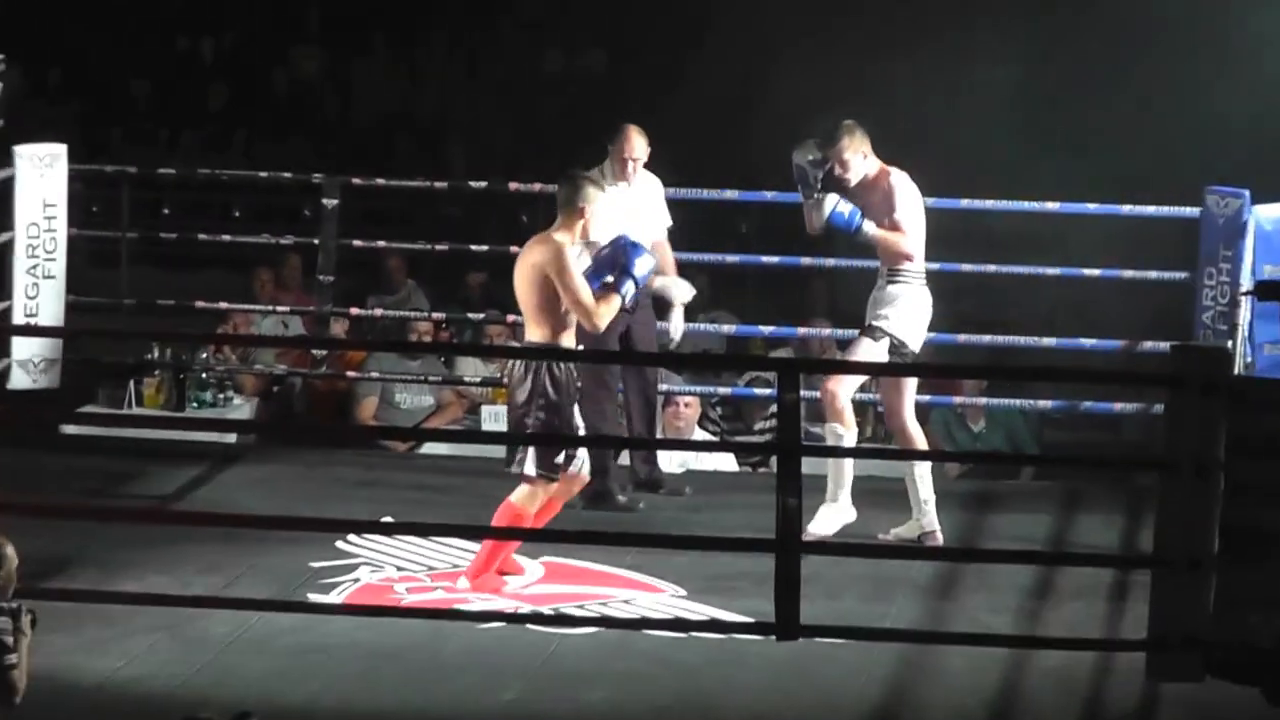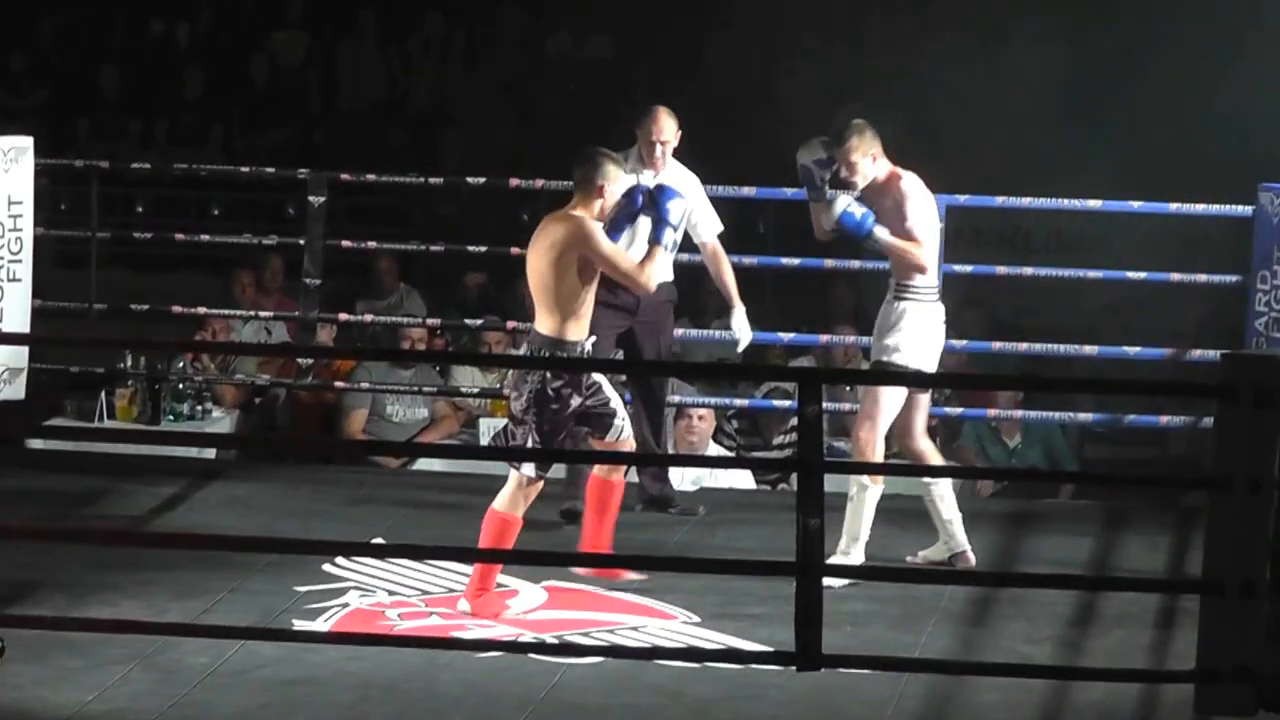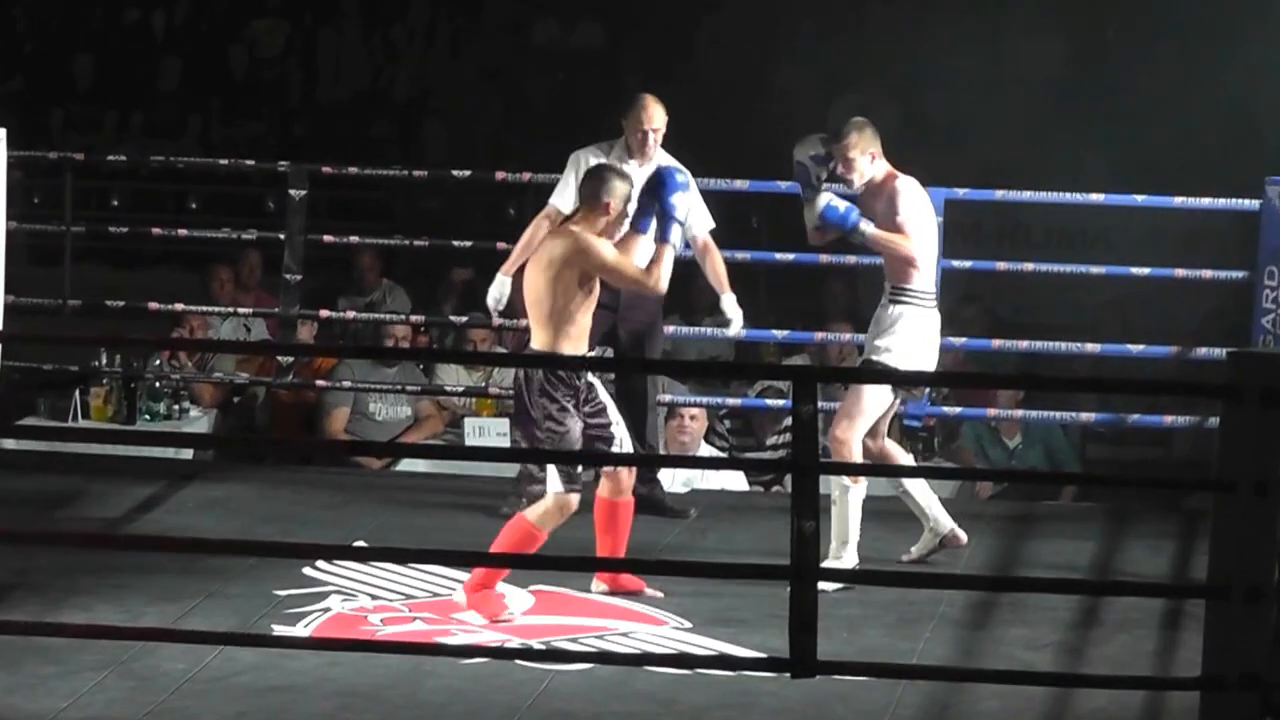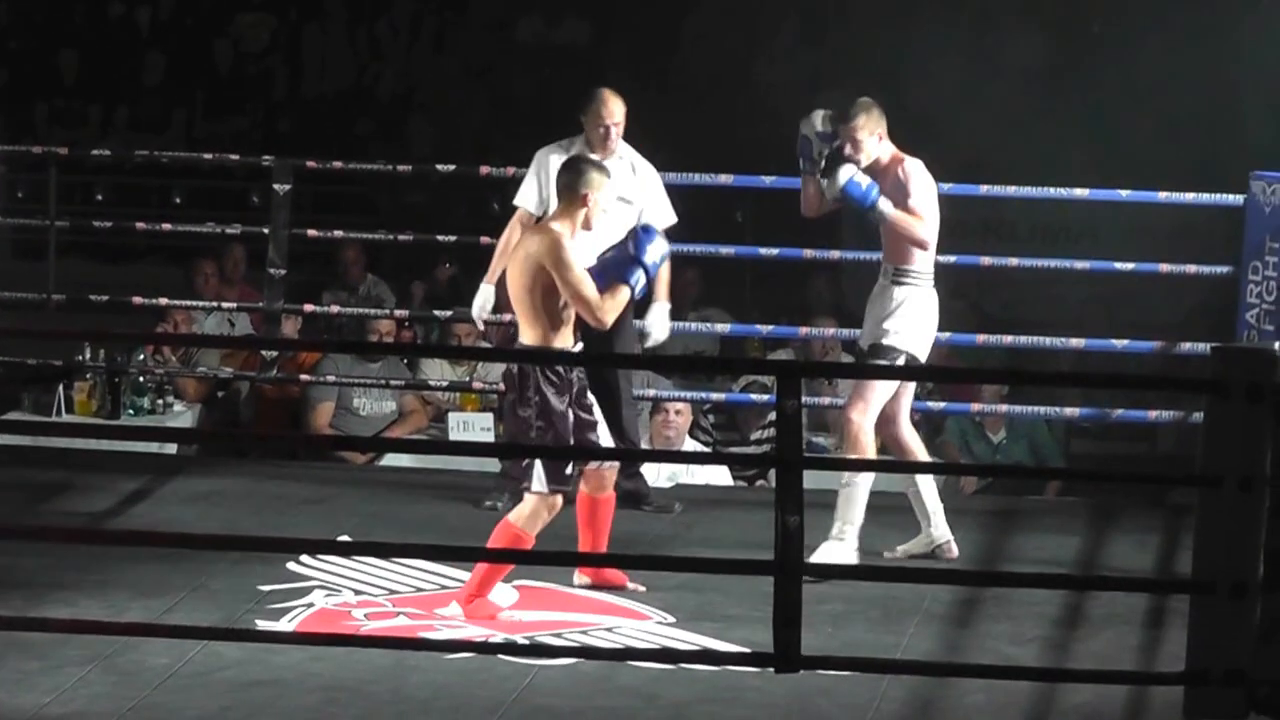
dt=0.2s
person 1, frame 1
left shoulder: (895, 184)
right shoulder: (861, 190)
left elbow: (910, 247)
right elbow: (815, 225)
left wrist: (859, 226)
right wrist: (809, 184)
left hip: (903, 298)
right hip: (890, 296)
left knee: (834, 389)
right knee: (900, 416)
left ankle: (839, 501)
right ankle: (926, 522)
person 1, frame 2
left shoulder: (906, 189)
right shoulder: (874, 194)
left elbow: (924, 260)
right elbow: (825, 231)
left wrist: (870, 230)
right wrist: (815, 186)
left hip: (914, 315)
right hip: (902, 311)
left knee: (867, 436)
right knee: (910, 437)
right ankle: (955, 543)
person 1, frame 3
left shoulder: (901, 190)
right shoulder: (872, 195)
left elbow: (913, 253)
right elbow: (819, 237)
left wrist: (855, 223)
right wrist: (810, 187)
left hip: (907, 321)
right hip: (897, 317)
left knee: (844, 434)
right knee: (870, 439)
right ankle: (939, 525)
person 1, frame 4
left shoulder: (909, 171)
right shoulder: (872, 174)
left elbow: (926, 237)
right elbow: (811, 209)
left wrist: (874, 202)
right wrist: (812, 161)
left hip: (909, 301)
right hip: (888, 297)
left knee: (856, 418)
right knee: (893, 426)
person 2, frame 1
left shoulder: (541, 247)
right shoulder: (558, 252)
right elbow: (594, 320)
left wrist: (601, 271)
right wrist: (628, 281)
left hip: (553, 366)
right hip: (545, 371)
left knee: (574, 475)
right knee: (539, 483)
left ankle: (501, 553)
right ankle: (478, 571)
person 2, frame 2
left shoulder: (560, 225)
right shoulder: (579, 230)
right elbow: (642, 282)
left wrist: (622, 218)
right wrist: (666, 229)
left hip: (571, 358)
right hip: (552, 363)
left knee: (621, 443)
right knee: (527, 479)
left ankle: (595, 553)
right ankle: (477, 592)
person 2, frame 3
left shoulder: (571, 240)
right shoulder: (579, 244)
left elbow: (616, 270)
right elbow: (653, 284)
left wrist: (644, 220)
right wrist: (672, 223)
left hip: (576, 375)
right hip: (550, 380)
left knee: (620, 467)
right knee: (562, 499)
left ankle: (611, 574)
right ankle: (480, 586)
person 2, frame 4
left shoulder: (549, 238)
right shoulder: (553, 242)
right elbow: (601, 316)
left wrist: (614, 263)
right wrist: (640, 266)
left hip: (562, 370)
right hip: (539, 376)
left knee: (603, 465)
right knee: (545, 499)
left ankle: (592, 567)
right ankle: (473, 594)
person 3, frame 1
left shoulder: (651, 186)
left elbow: (659, 244)
left wrist: (676, 303)
right wrist: (663, 284)
left hip: (637, 295)
left knee: (644, 385)
right knee: (603, 387)
left ankle: (646, 471)
right ankle: (600, 486)
person 3, frame 2
left shoulder: (686, 182)
left elbow: (712, 249)
left wrist: (737, 307)
left hip: (656, 297)
right hip: (607, 292)
left knee: (652, 394)
left ankle: (655, 487)
right ankle: (576, 491)
person 3, frame 3
right shoulder: (588, 161)
left elbow: (703, 243)
right elbow: (549, 219)
left wrist: (726, 295)
right wrist: (506, 274)
left hip: (641, 295)
left knee: (639, 394)
left ankle: (644, 489)
right ankle: (532, 481)
person 3, frame 4
left shoulder: (640, 171)
right shoulder: (551, 159)
right elbow: (520, 223)
left wrist: (660, 304)
right wrist: (488, 283)
left knee: (615, 388)
left ankle: (628, 483)
right ankle: (511, 480)
